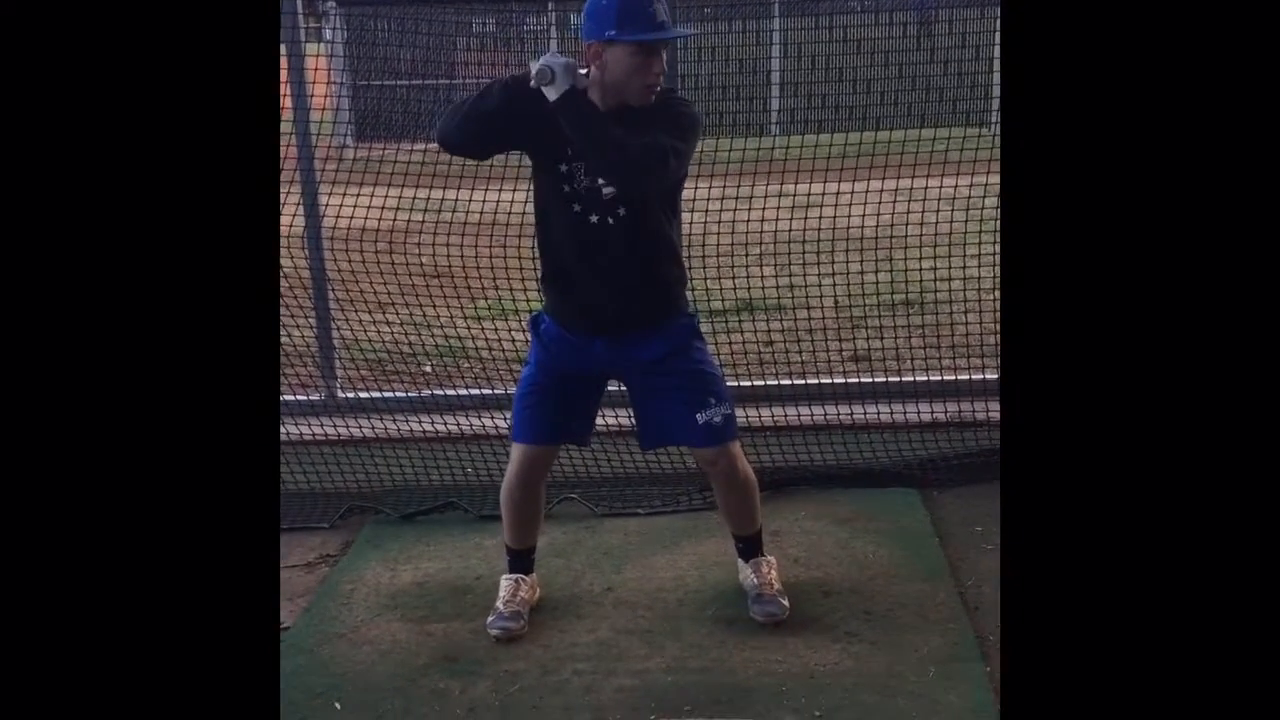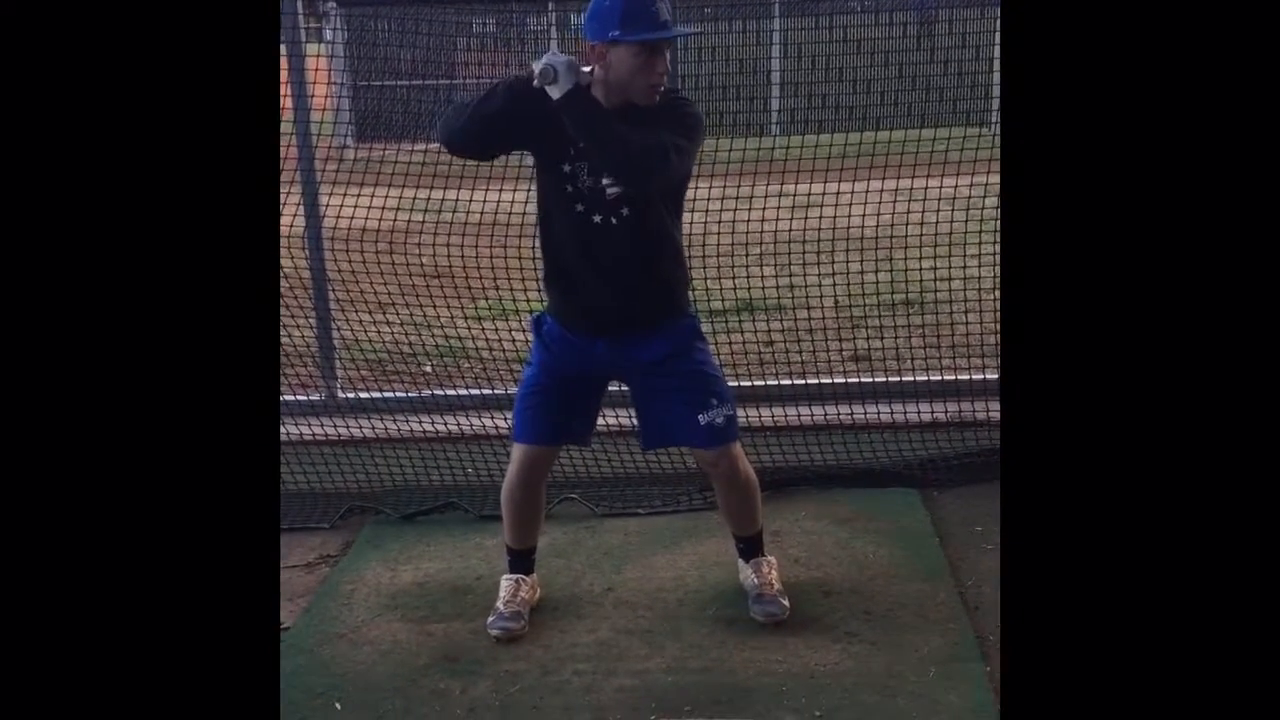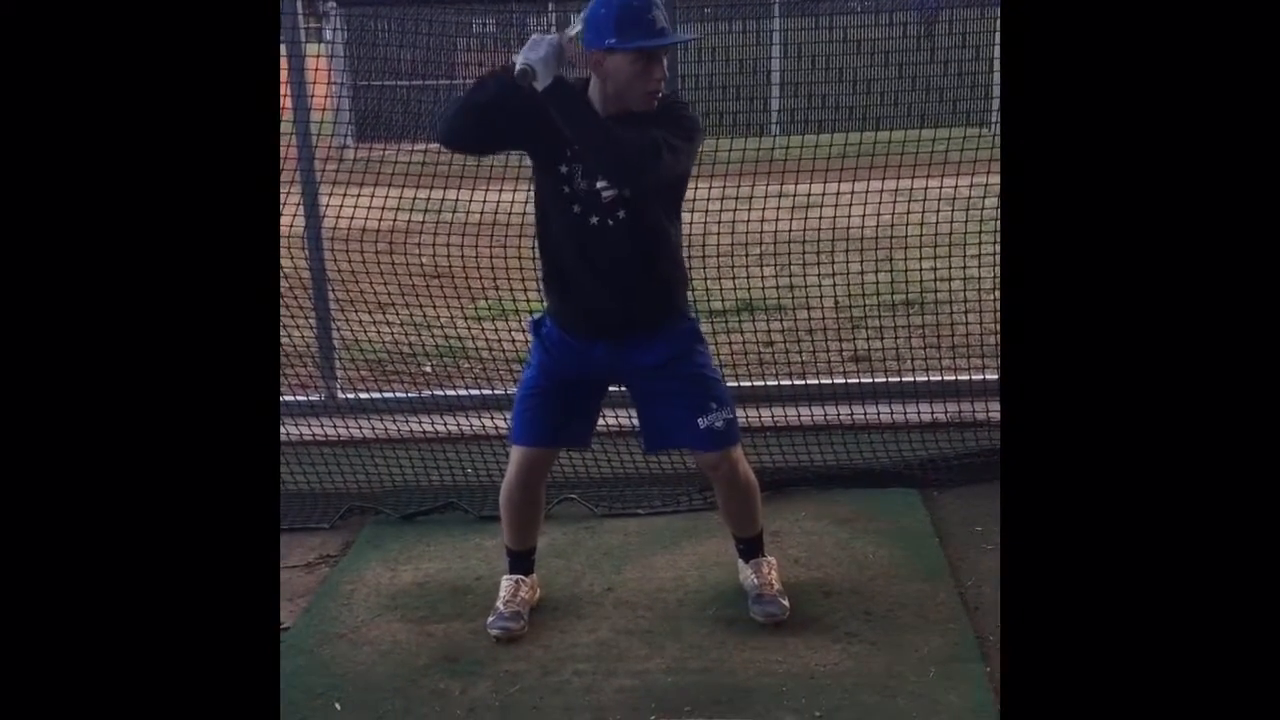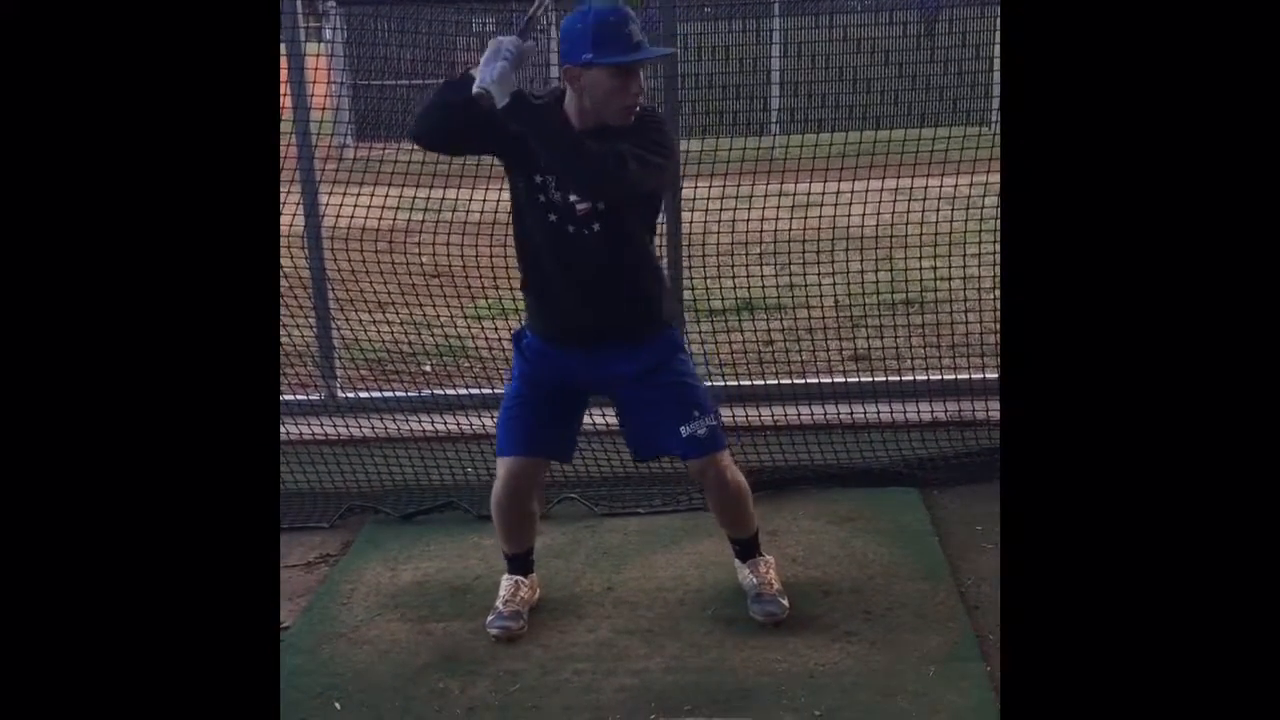
dt=0.2s
person 1, frame 1
left shoulder: (673, 117)
right shoulder: (546, 111)
left elbow: (639, 175)
right elbow: (454, 136)
left wrist: (567, 103)
right wrist: (527, 85)
left hip: (657, 327)
right hip: (568, 326)
left knee: (721, 454)
right knee: (527, 458)
left ankle: (754, 561)
right ankle: (519, 576)
person 1, frame 2
left shoulder: (677, 116)
right shoulder: (549, 112)
left elbow: (644, 171)
right elbow: (456, 136)
left wrist: (570, 99)
right wrist: (530, 85)
left hip: (660, 327)
right hip: (571, 327)
left knee: (723, 455)
right knee: (527, 459)
left ankle: (755, 561)
right ankle: (519, 577)
person 1, frame 3
left shoulder: (674, 121)
right shoulder: (546, 112)
left elbow: (632, 166)
right elbow: (453, 131)
left wrist: (552, 90)
right wrist: (516, 74)
left hip: (659, 331)
right hip: (569, 330)
left knee: (723, 458)
right knee: (526, 463)
left ankle: (755, 562)
right ankle: (519, 577)
person 1, frame 4
left shoulder: (650, 135)
right shoulder: (526, 121)
left elbow: (602, 178)
right elbow: (429, 131)
left wrist: (512, 103)
right wrist: (479, 76)
left hip: (641, 341)
right hip: (552, 342)
left knee: (713, 465)
right knee: (514, 475)
left ankle: (753, 562)
right ankle: (519, 576)
